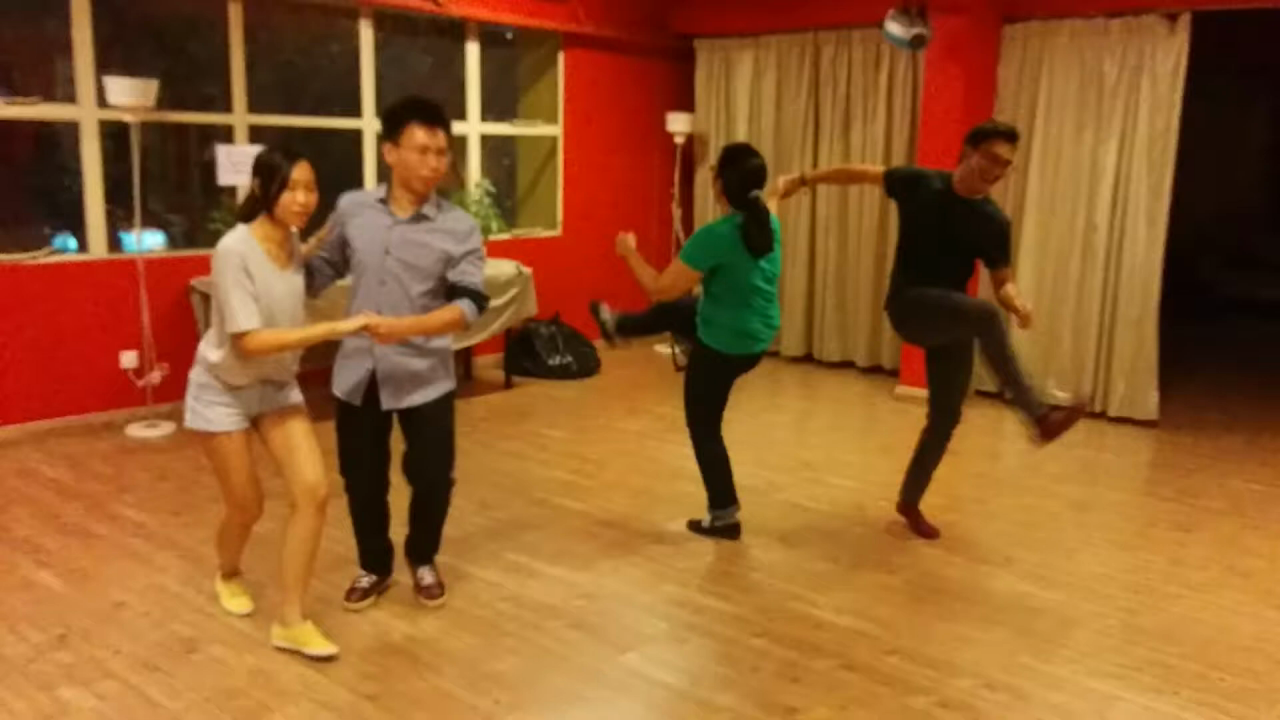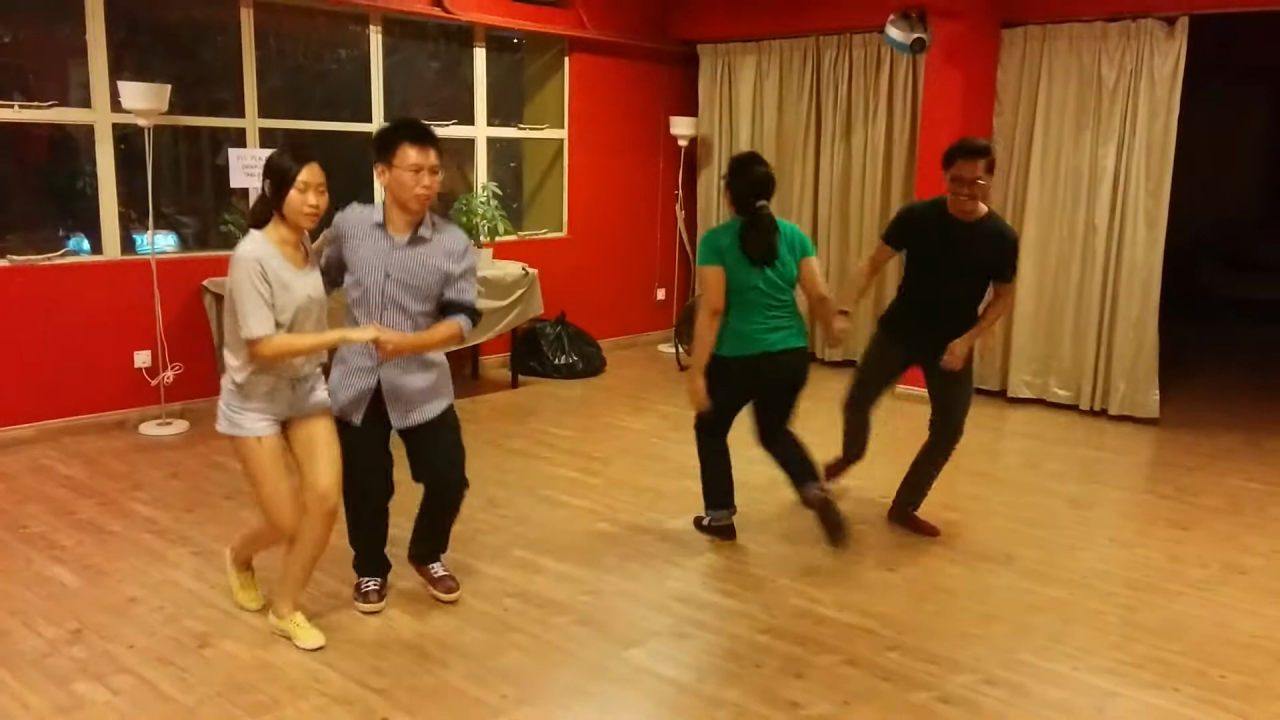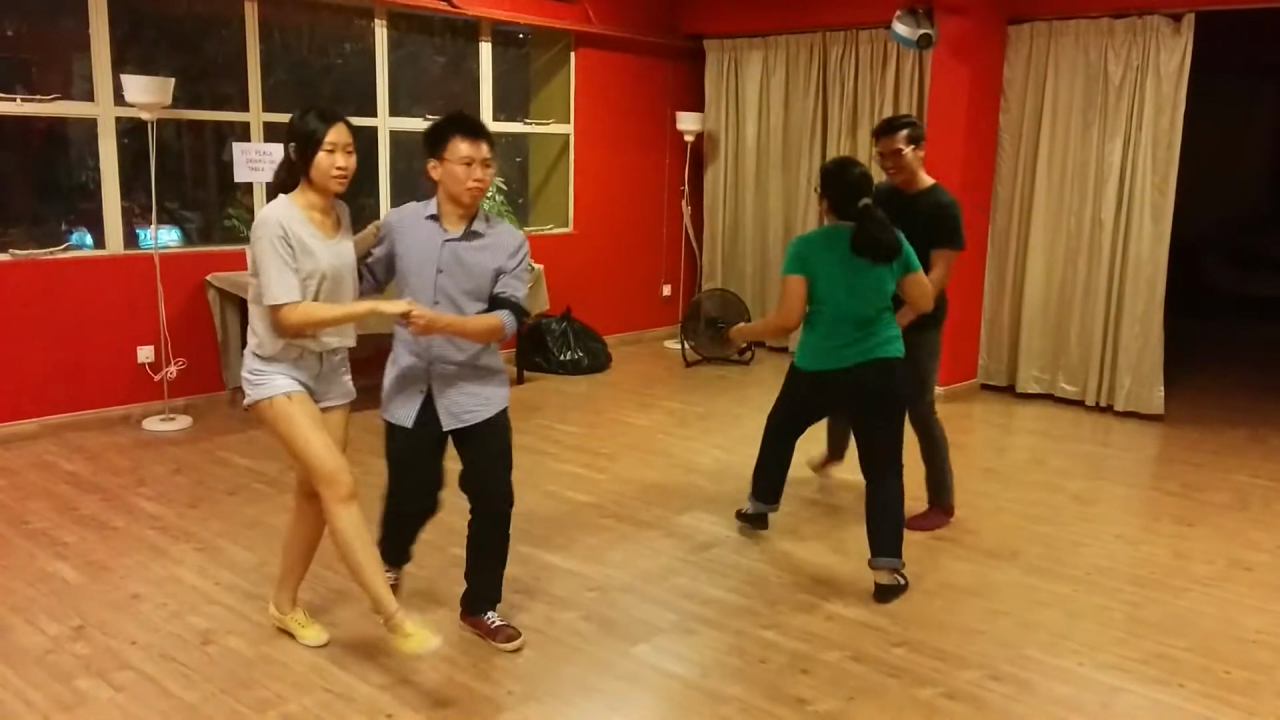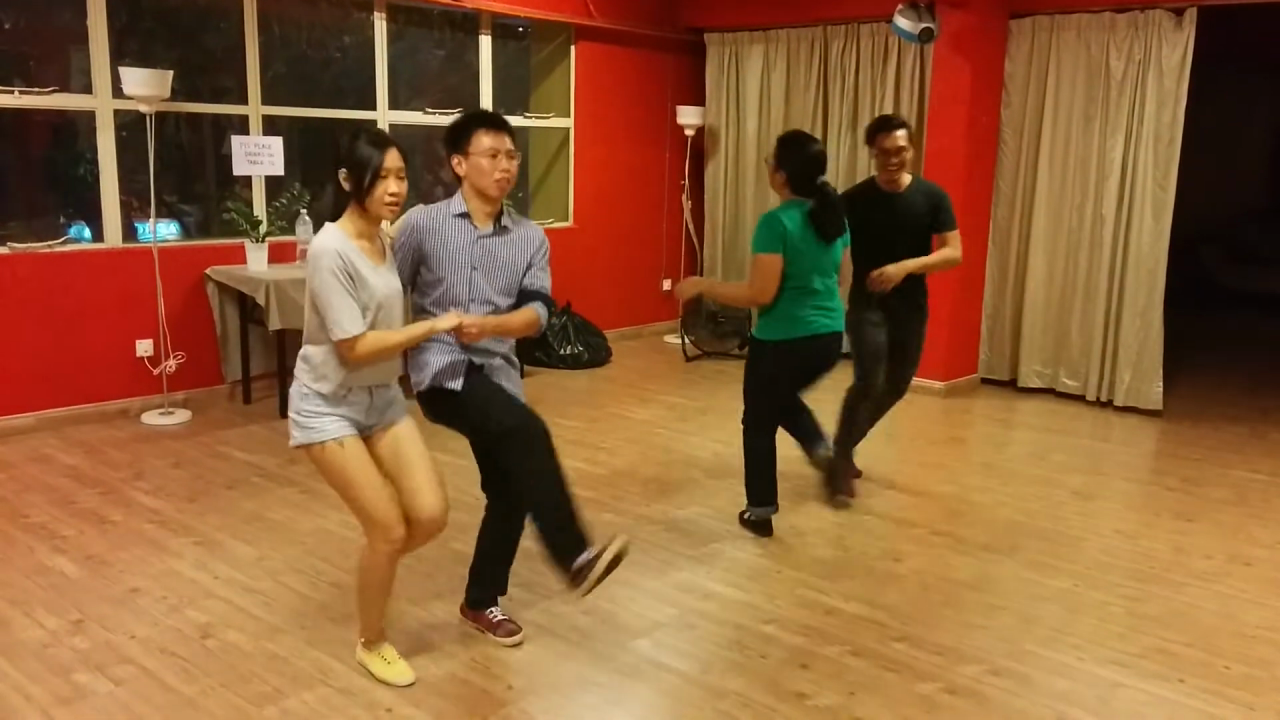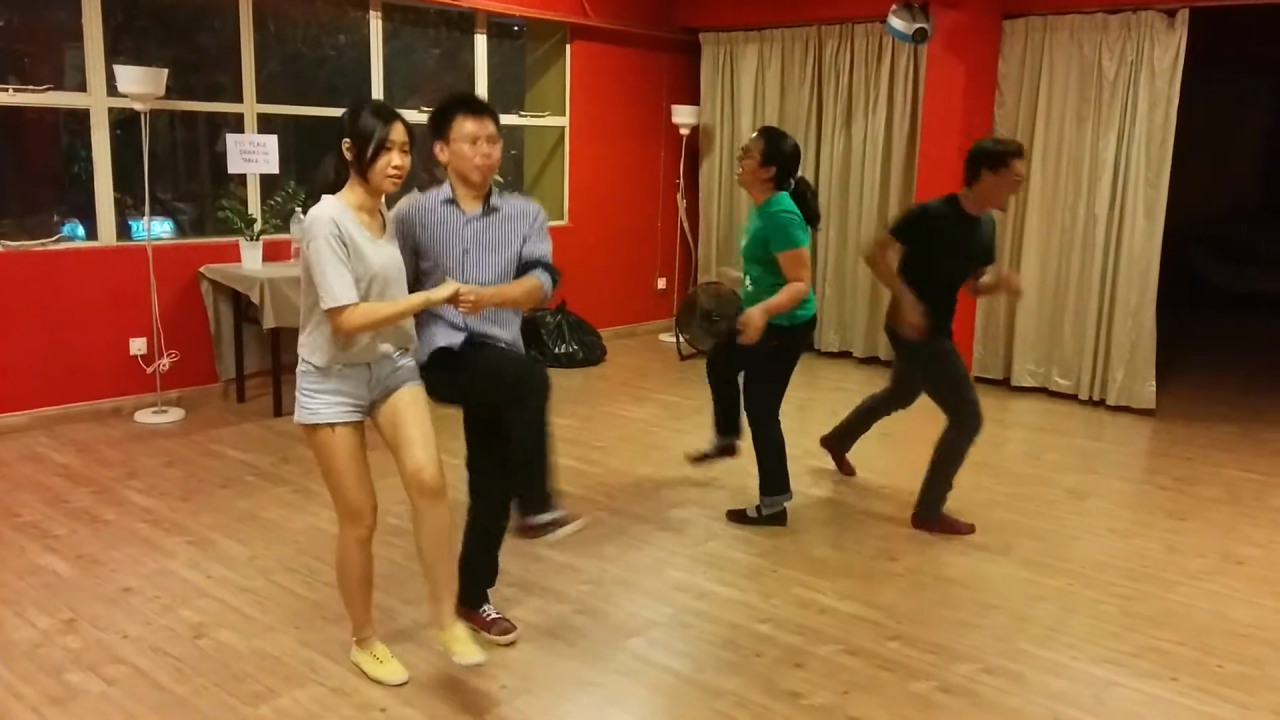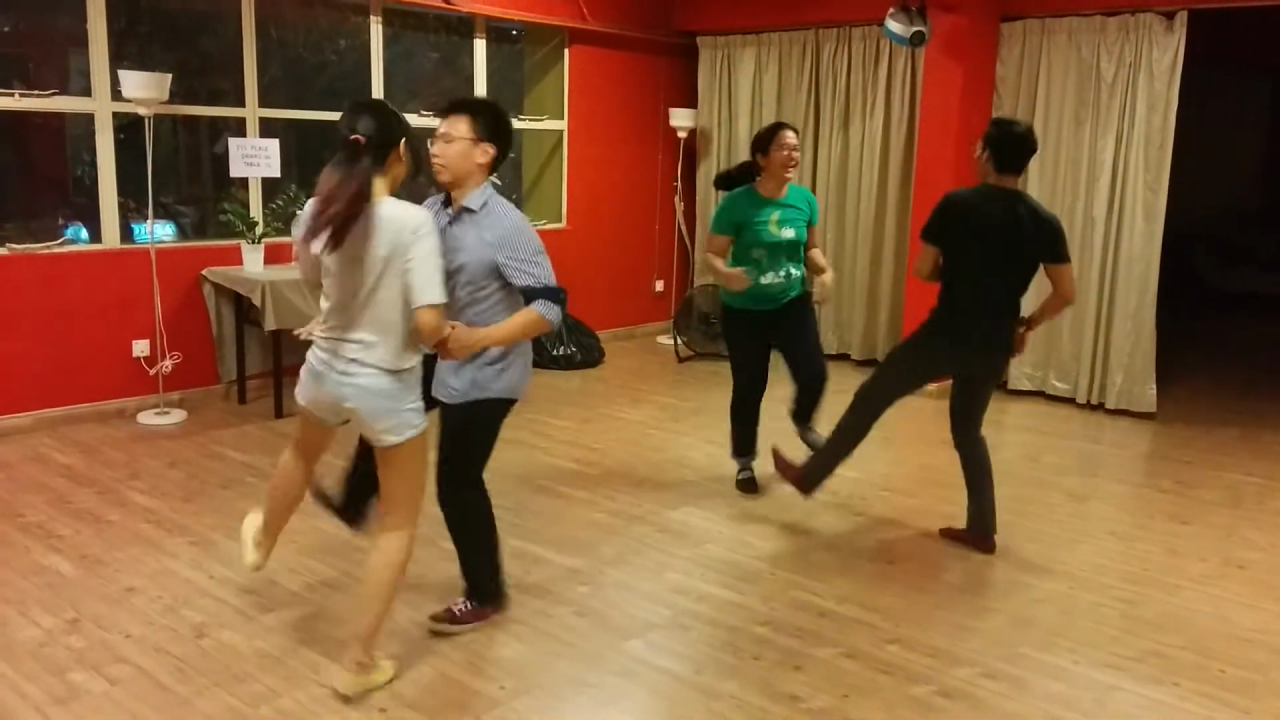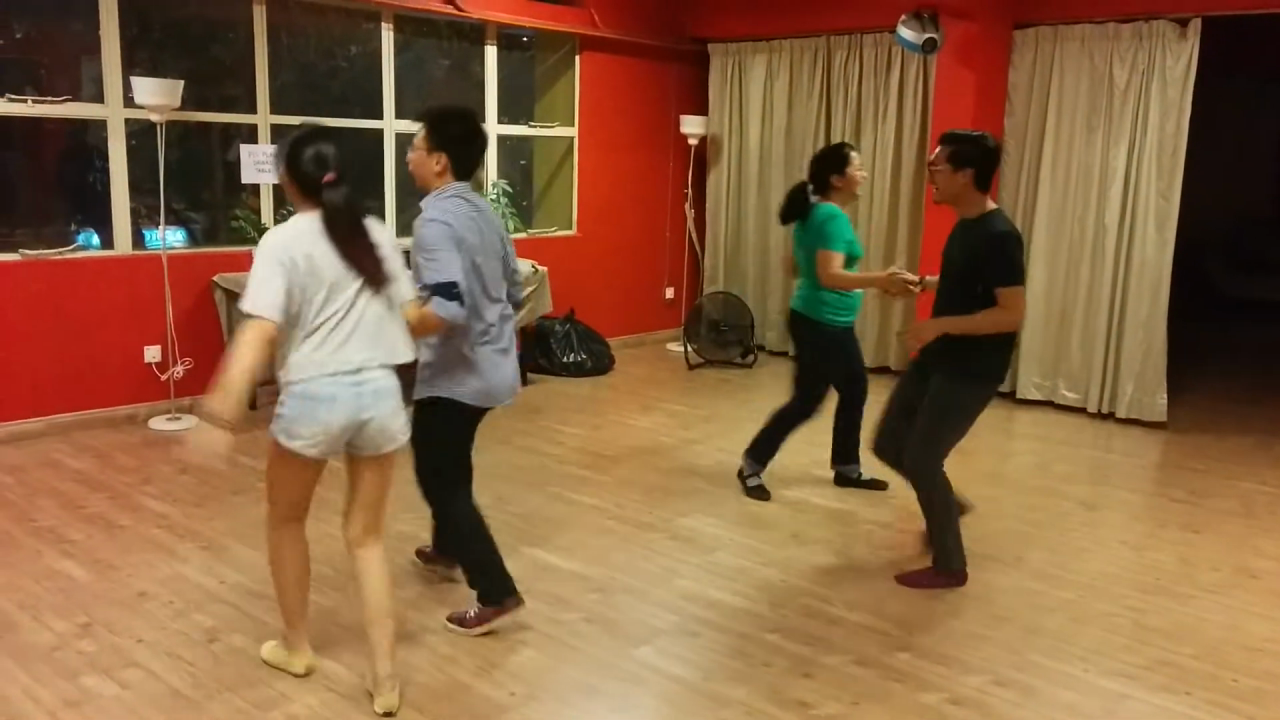
dt=0.5s
person 1, frame 1
left shoulder: (291, 242)
right shoulder: (234, 251)
right elbow: (250, 341)
right wrist: (335, 328)
left hip: (279, 385)
right hip: (224, 389)
left knee: (314, 492)
right knee: (247, 505)
left ankle: (291, 621)
right ankle: (228, 574)
person 1, frame 2
left shoulder: (307, 246)
right shoulder: (251, 256)
right elbow: (264, 347)
right wrist: (345, 336)
left hip: (307, 387)
right hip: (254, 397)
left knee: (325, 500)
right knee: (285, 522)
left ankle: (286, 609)
right ankle: (240, 558)
person 1, frame 3
left shoulder: (338, 215)
right shoulder: (275, 220)
right elbow: (288, 315)
left wrist: (384, 233)
right wrist: (377, 308)
left hip: (332, 366)
right hip: (277, 369)
left knee: (315, 491)
right knee: (339, 484)
left ankle: (286, 603)
right ankle: (395, 615)
person 1, frame 4
left shoulder: (382, 241)
right shoulder: (329, 250)
right elbow: (354, 347)
right wrist: (432, 326)
left hip: (382, 395)
right hip: (326, 404)
left knee: (431, 513)
right knee: (387, 527)
left ankle: (374, 570)
right ankle: (372, 642)
person 1, frame 5
left shoulder: (384, 216)
right shoulder: (326, 221)
right elbow: (347, 319)
right wrist: (430, 296)
left hip: (391, 366)
right hip: (332, 379)
left knee: (428, 477)
right knee: (360, 516)
left ankle: (448, 619)
right ankle: (364, 639)
person 1, frame 6
left shoulder: (319, 212)
right shoulder: (413, 222)
right elbow: (428, 323)
right wrist: (445, 332)
left hip: (324, 368)
right hip: (385, 385)
left knee: (303, 451)
right knee: (398, 526)
left ankle: (264, 535)
right ankle: (360, 661)
person 1, frame 7
left shoulder: (283, 242)
right shoulder: (375, 235)
left elbow: (259, 329)
right elbow: (411, 318)
left wrist: (219, 413)
left hip: (316, 399)
right hip: (381, 396)
left knee: (285, 520)
right knee: (366, 537)
left ankle: (295, 646)
person 2, frame 1
left shoulder: (460, 228)
right shoulder: (351, 210)
left elbow: (470, 305)
right elbow: (322, 271)
left wrist: (407, 327)
left hip: (425, 374)
right hip: (360, 370)
left knee: (432, 475)
right knee: (362, 476)
left ankle: (422, 558)
right ankle: (374, 566)
person 2, frame 2
left shoulder: (455, 245)
right shoulder: (348, 225)
left elbow: (462, 318)
right elbow: (323, 278)
left wrist: (410, 344)
left hip: (423, 385)
right hip: (359, 384)
left knee: (448, 479)
right knee: (367, 488)
left ankle: (428, 554)
right ankle: (371, 570)
person 2, frame 3
left shoulder: (509, 242)
right shoulder: (400, 224)
left elbow: (508, 321)
right elbow: (367, 281)
left wrist: (445, 323)
left hip: (478, 388)
right hip: (412, 386)
left knee: (493, 499)
right knee: (412, 496)
left ankle: (481, 605)
right ankle: (391, 559)
person 2, frame 4
left shoulder: (531, 238)
right shoulder: (421, 224)
left elbow: (537, 313)
left wrist: (490, 324)
left hip: (497, 371)
right hip: (441, 371)
left knee: (509, 488)
right knee: (525, 431)
left ankle: (482, 600)
right ankle: (575, 555)
person 2, frame 5
left shoulder: (527, 214)
right shoulder: (413, 212)
left elbow: (543, 282)
left wrist: (486, 295)
left hip: (500, 350)
right hip: (442, 348)
left knee: (497, 479)
right knee: (527, 375)
left ankle: (475, 598)
right ankle: (536, 506)
person 2, frame 6
left shoulder: (508, 225)
right shoulder: (430, 213)
left elbow: (549, 308)
left wrist: (479, 340)
left hip: (488, 372)
right hip: (444, 357)
left knee: (457, 480)
left ankle: (485, 595)
right ankle: (353, 503)
person 2, frame 7
left shoulder: (436, 221)
right shoulder: (484, 212)
left elbow: (446, 308)
right elbow: (512, 287)
right wrist: (499, 321)
left hip: (458, 371)
right hip: (492, 364)
left knee: (439, 480)
right knee: (450, 459)
left ankle: (498, 596)
right ankle: (447, 548)
person 3, frame 1
left shoulder: (994, 221)
right shoulder: (920, 185)
left elbow: (1002, 282)
right elbow: (861, 173)
left wrist: (1018, 304)
right wrist: (805, 179)
left hip: (957, 321)
right hip: (911, 306)
left knee: (946, 416)
right knee: (984, 316)
left ankle: (910, 502)
right ankle: (1038, 416)
person 3, frame 2
left shoulder: (1001, 237)
right shoulder: (916, 216)
left elbow: (1003, 296)
right elbow: (874, 262)
left wrist: (967, 340)
right wrist: (845, 310)
left hip: (952, 342)
right hip: (900, 328)
left knee: (947, 430)
right knee: (858, 402)
left ankle: (904, 506)
right ankle: (850, 454)
person 3, frame 3
left shoulder: (943, 205)
right shoulder: (878, 197)
left elbow: (938, 275)
left wrist: (899, 322)
left hip: (921, 318)
left knee: (920, 407)
left ankle: (941, 503)
right ankle: (835, 449)
person 3, frame 4
left shoulder: (932, 197)
right shoulder: (854, 200)
left elbow: (954, 253)
left wrist: (906, 266)
left hip: (910, 307)
right hip: (866, 304)
left knee: (894, 388)
right knee: (869, 384)
left ankle: (844, 448)
right ankle: (839, 464)
person 3, frame 5
left shoulder: (985, 226)
right shoulder: (931, 215)
left elbow: (976, 283)
right elbow: (876, 253)
left wrist: (1001, 281)
right wrist: (902, 298)
left hip: (926, 331)
right hip: (918, 330)
left knee: (901, 392)
right knee: (967, 419)
left ankle: (837, 441)
right ankle: (929, 511)
person 3, frame 6
left shoulder: (957, 205)
right shoulder: (1045, 222)
left elbow: (924, 270)
right elbow: (1066, 292)
right wrist: (1028, 325)
left hip: (943, 336)
right hip: (994, 348)
left knee: (870, 398)
right knee: (968, 431)
left ankle: (810, 475)
right ankle: (981, 530)
person 3, frame 7
left shoulder: (999, 235)
right shoulder: (964, 225)
left elbow: (1014, 314)
left wrist: (939, 325)
right wrist: (928, 283)
left hip: (971, 370)
right hip: (936, 357)
left knee: (922, 459)
right knee: (887, 444)
left ankle: (950, 565)
right ankle: (950, 505)
person 4, frame 1
left shoulder: (715, 236)
right shoulder: (769, 223)
left elbow: (662, 288)
left wrist: (630, 252)
left hip: (724, 348)
right hip: (759, 337)
left knee: (704, 427)
right knee: (678, 310)
left ankle: (724, 517)
right ankle: (616, 325)
person 4, frame 2
left shoulder: (716, 241)
right shoulder: (793, 236)
left elbow: (712, 308)
right elbow: (819, 296)
left wrist: (696, 371)
right wrist: (829, 328)
left hip: (736, 358)
right hip: (790, 355)
left knee: (710, 430)
right knee: (775, 432)
left ankle: (719, 516)
right ankle: (815, 492)
person 4, frame 3
left shoulder: (806, 248)
right shoulder: (891, 242)
left elbow: (787, 319)
right elbow: (923, 303)
left wrist: (746, 330)
left hip: (819, 371)
right hip: (882, 369)
left knee: (780, 430)
right knee: (884, 469)
left ankle: (759, 506)
right ankle: (887, 571)
person 4, frame 4
left shoulder: (775, 223)
right shoulder: (834, 216)
left elbow: (761, 294)
left wrist: (701, 285)
left hip: (782, 342)
right hip: (828, 336)
left knee: (759, 422)
right knee: (785, 397)
left ankle: (761, 511)
right ankle: (821, 451)
person 4, frame 5
left shoulder: (782, 216)
right shoulder: (765, 205)
left elbow: (800, 282)
left wrist: (761, 310)
right wrist: (756, 308)
left hip: (785, 326)
right hip: (757, 316)
left knee: (760, 405)
right knee: (719, 363)
left ankle: (774, 503)
right ankle: (725, 439)
person 4, frame 6
left shoulder: (804, 200)
right shoulder: (737, 201)
left elbow: (812, 248)
right elbow: (712, 254)
left wrist: (824, 270)
right wrist: (725, 274)
left hip: (793, 304)
right hip: (744, 310)
left knee: (813, 374)
right knee: (748, 387)
left ankle: (804, 423)
right ankle: (744, 461)
person 4, frame 7
left shoulder: (812, 212)
right shoulder: (834, 217)
left elbow: (794, 266)
right elbow: (829, 277)
right wrist: (879, 280)
left hip: (824, 321)
right hip: (822, 324)
left knee: (855, 389)
right knee: (807, 402)
left ankle: (847, 468)
right ankle: (752, 466)
